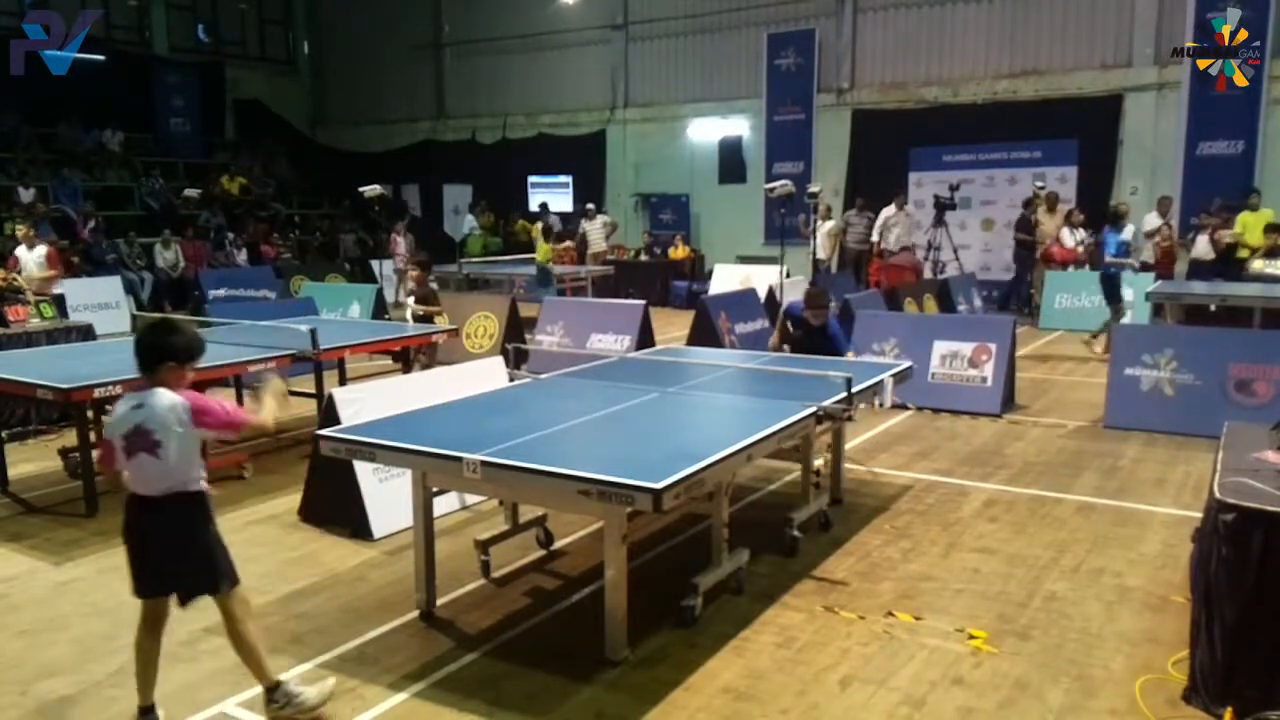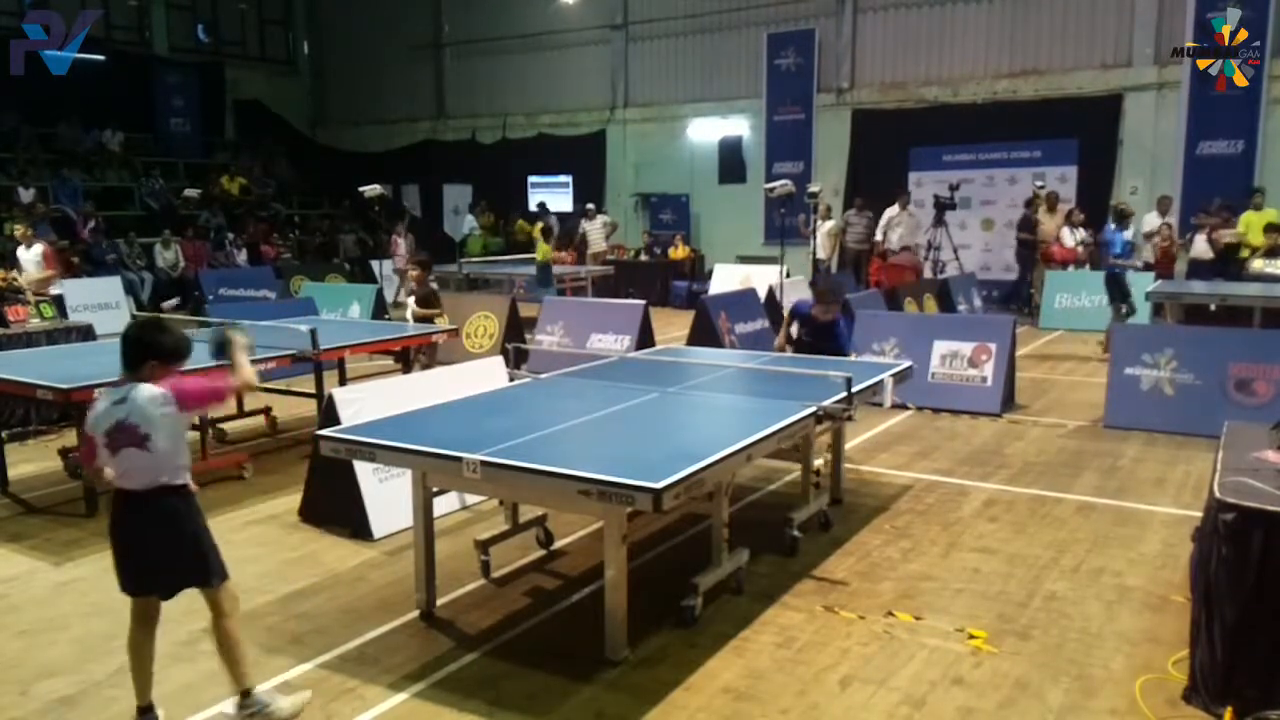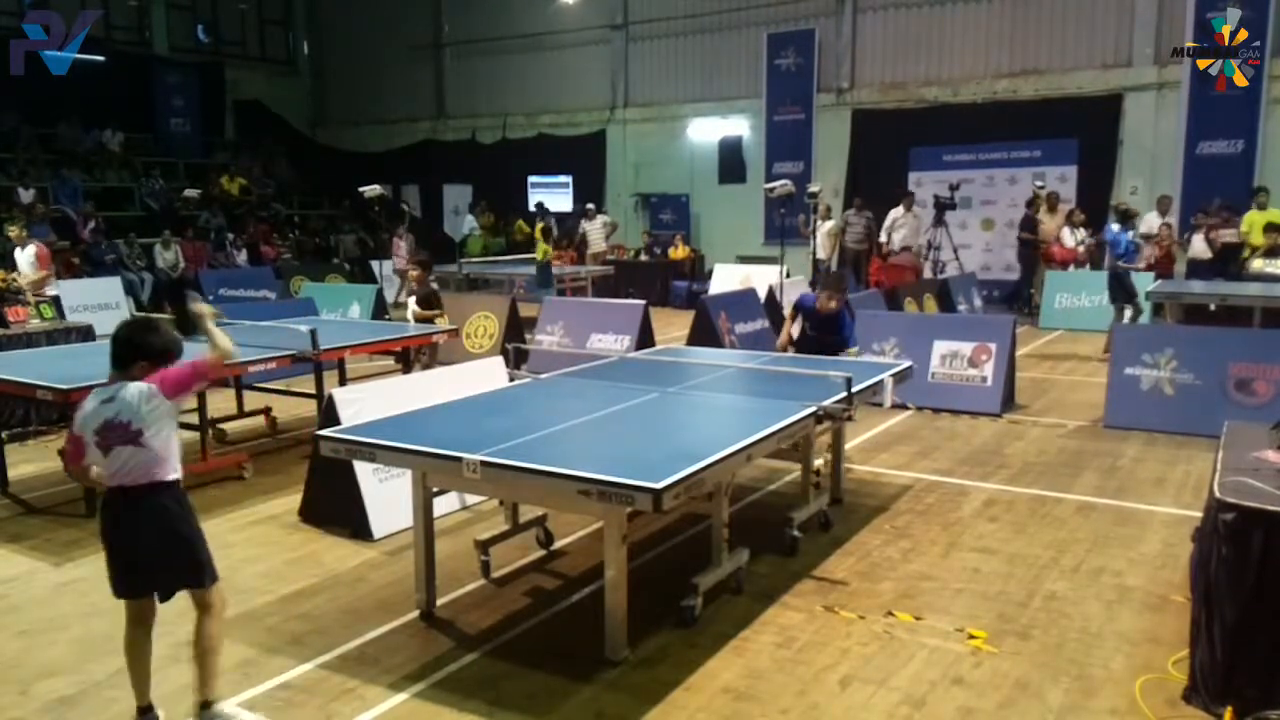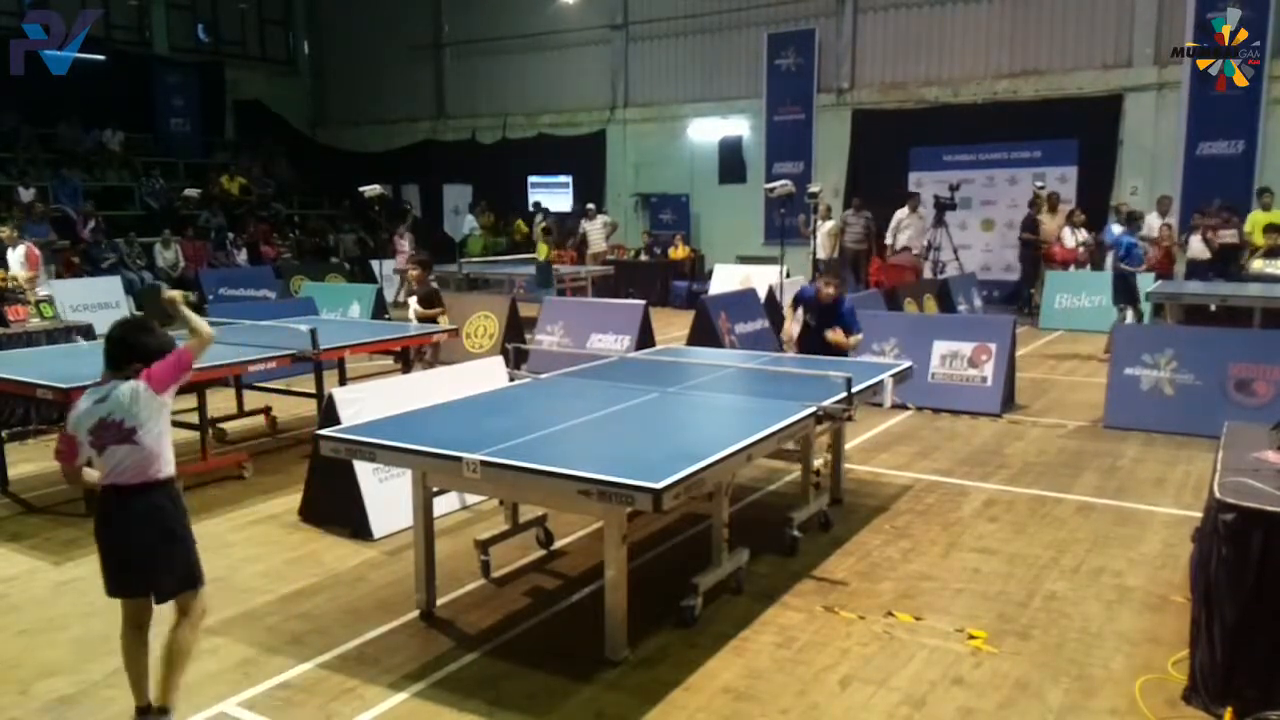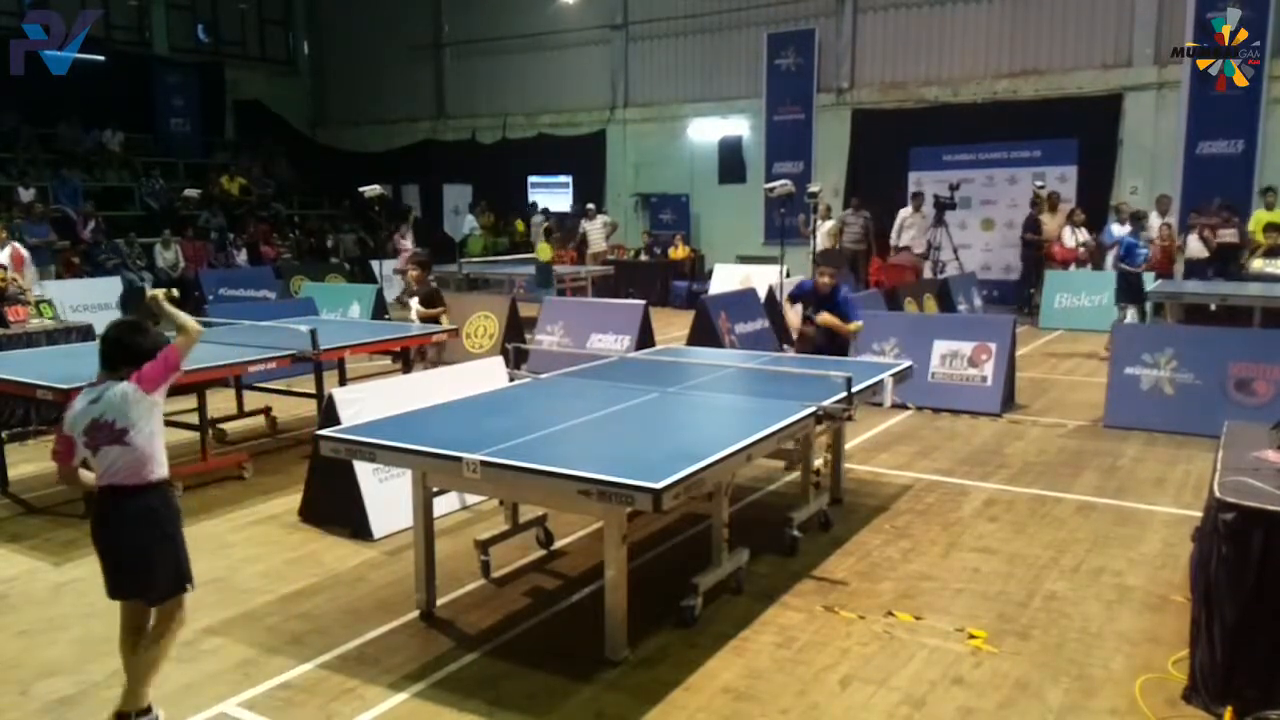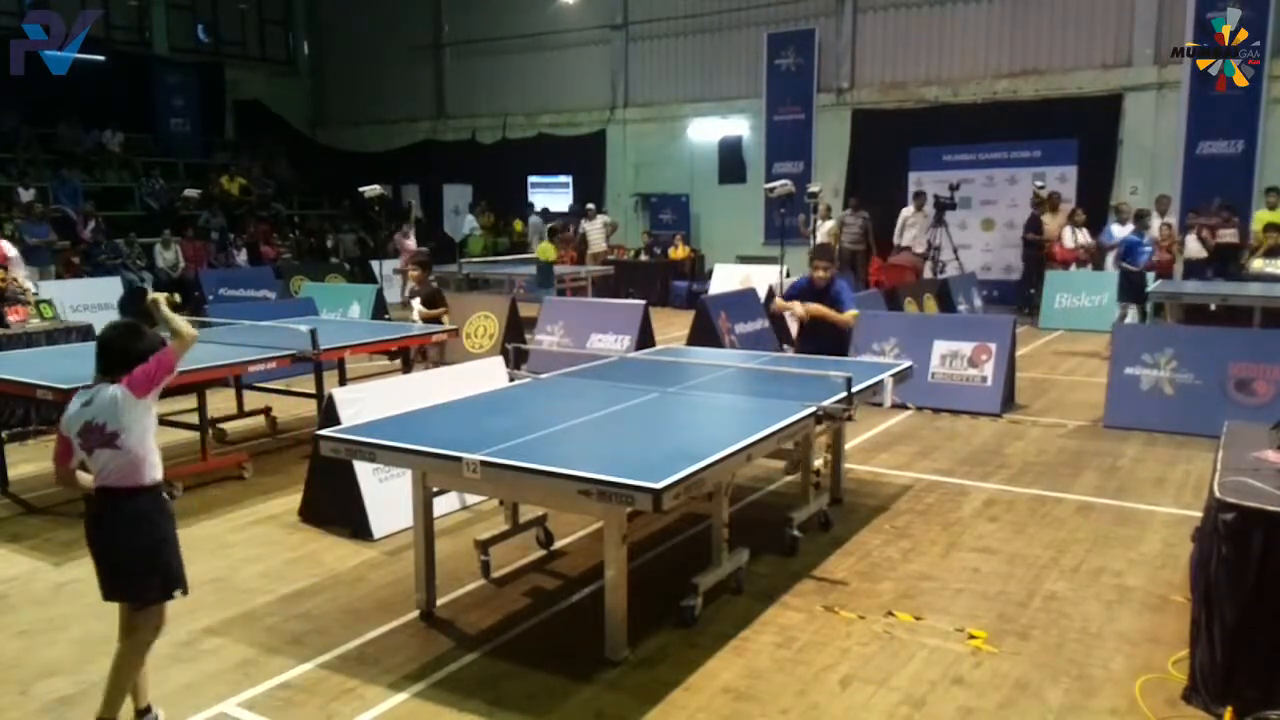
dt=0.1s
person 1, frame 1
left shoulder: (117, 412)
right shoulder: (186, 407)
left elbow: (113, 474)
right elbow: (262, 424)
right wrist: (273, 394)
left hip: (140, 517)
right hip: (185, 516)
left knee: (153, 614)
right knee: (234, 608)
person 1, frame 2
left shoulder: (99, 409)
right shoulder: (171, 396)
left elbow: (94, 470)
right elbow: (245, 381)
right wrist: (238, 349)
left hip: (126, 513)
right hip: (172, 509)
left knee: (143, 613)
right knee: (224, 603)
person 1, frame 3
left shoulder: (87, 408)
right shoulder: (156, 392)
left elbow: (77, 470)
right elbow: (225, 353)
right wrist: (205, 320)
left hip: (118, 514)
right hip: (164, 508)
left knee: (139, 617)
right knee: (211, 604)
person 1, frame 4
left shoulder: (82, 409)
right shoulder: (146, 389)
left elbow: (72, 474)
right elbow: (204, 337)
right wrist: (178, 306)
left hip: (113, 511)
right hip: (158, 507)
left knee: (135, 616)
right knee: (191, 610)
person 1, frame 5
left shoulder: (77, 407)
right shoulder: (138, 389)
left elbow: (68, 475)
right elbow: (192, 332)
right wrist: (162, 305)
left hip: (108, 512)
right hip: (151, 509)
left knee: (134, 617)
right knee: (170, 616)
person 1, frame 6
left shoulder: (74, 410)
right shoulder: (131, 393)
left elbow: (66, 477)
right elbow: (187, 337)
right wrist: (160, 308)
left hip: (103, 514)
right hip: (143, 512)
left knee: (132, 617)
right knee: (148, 625)
